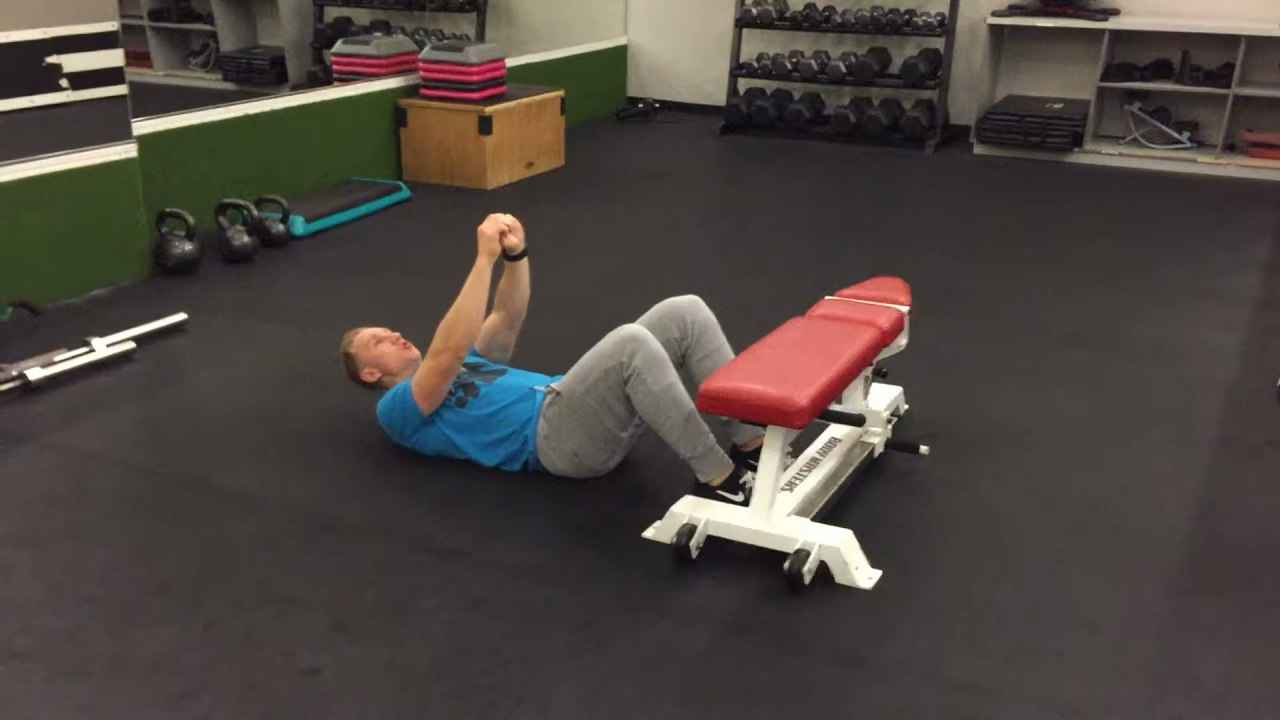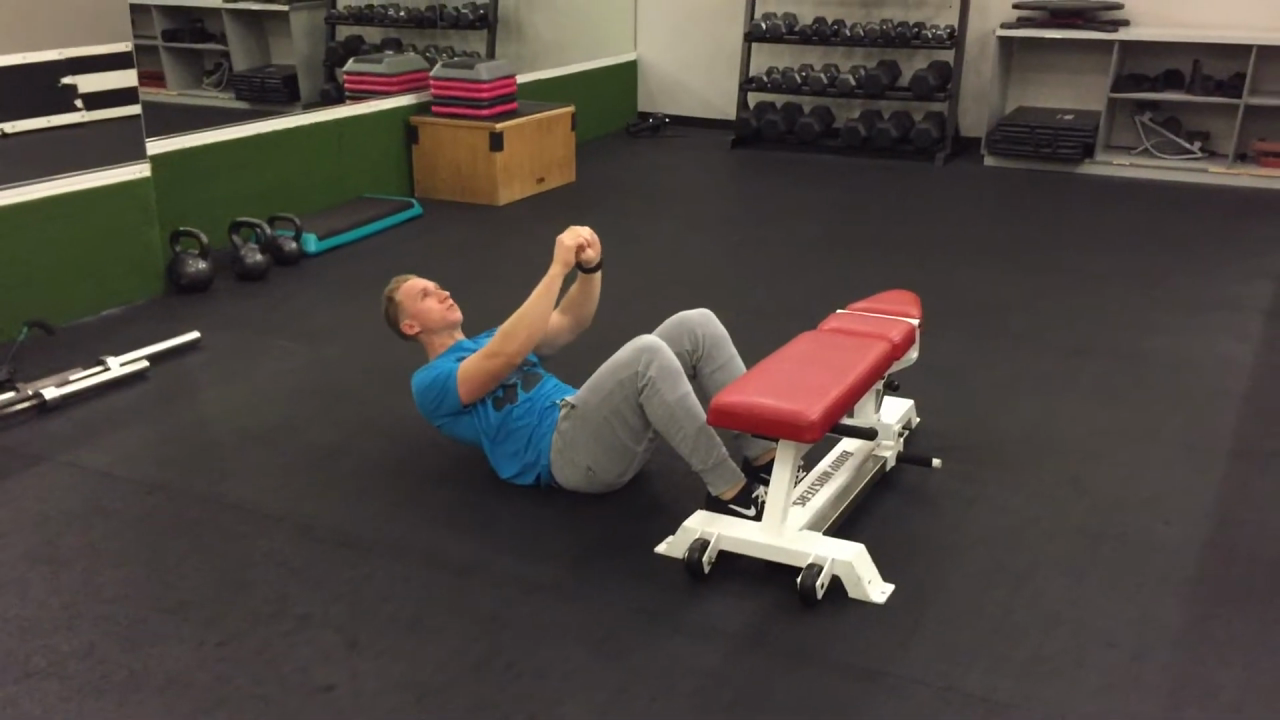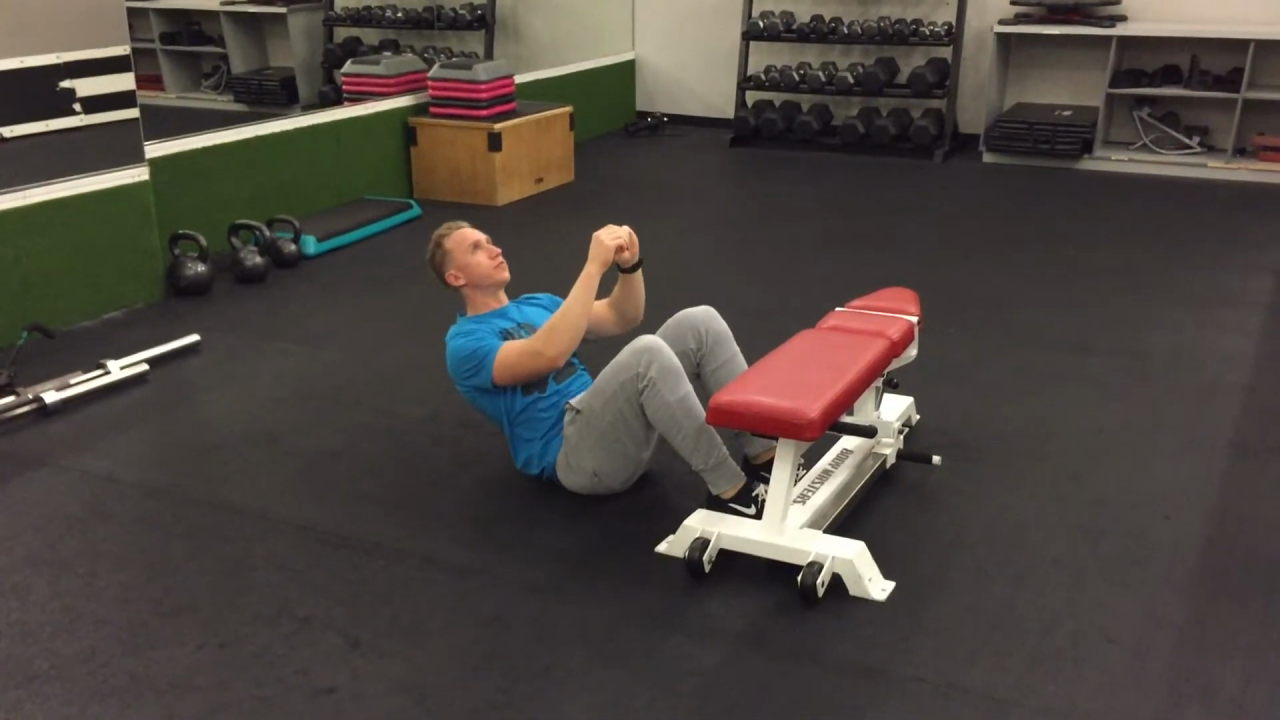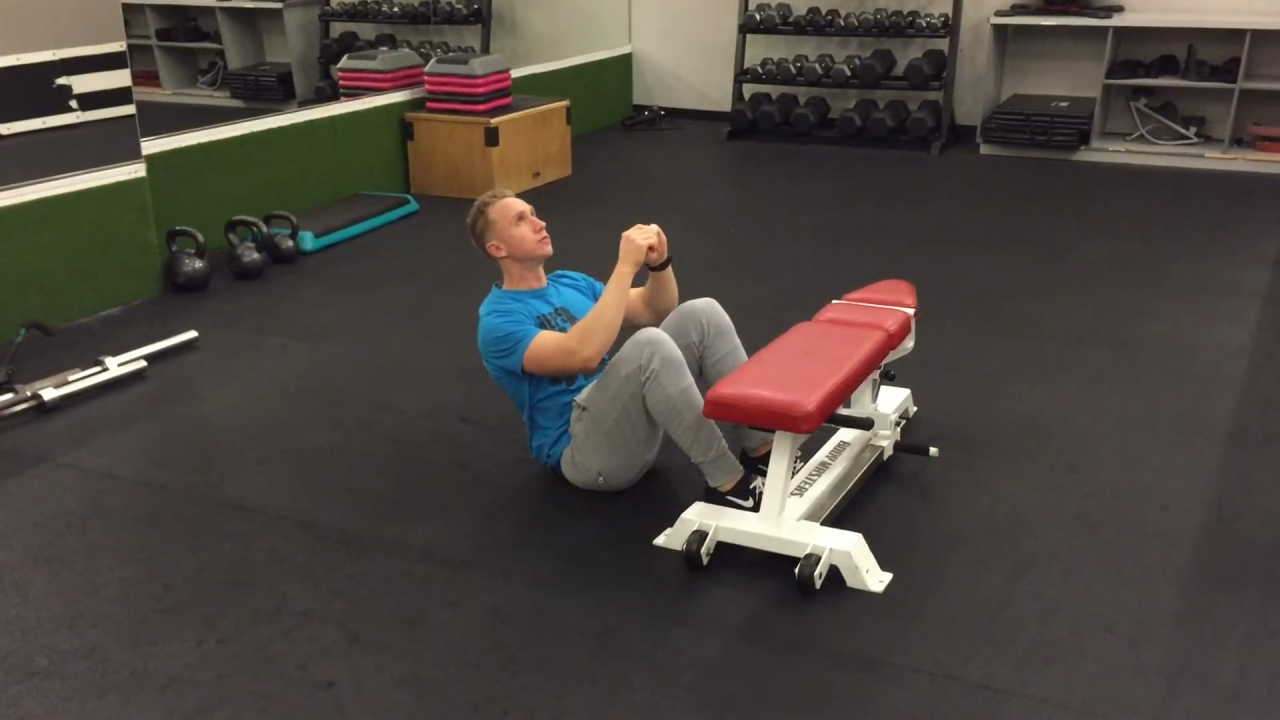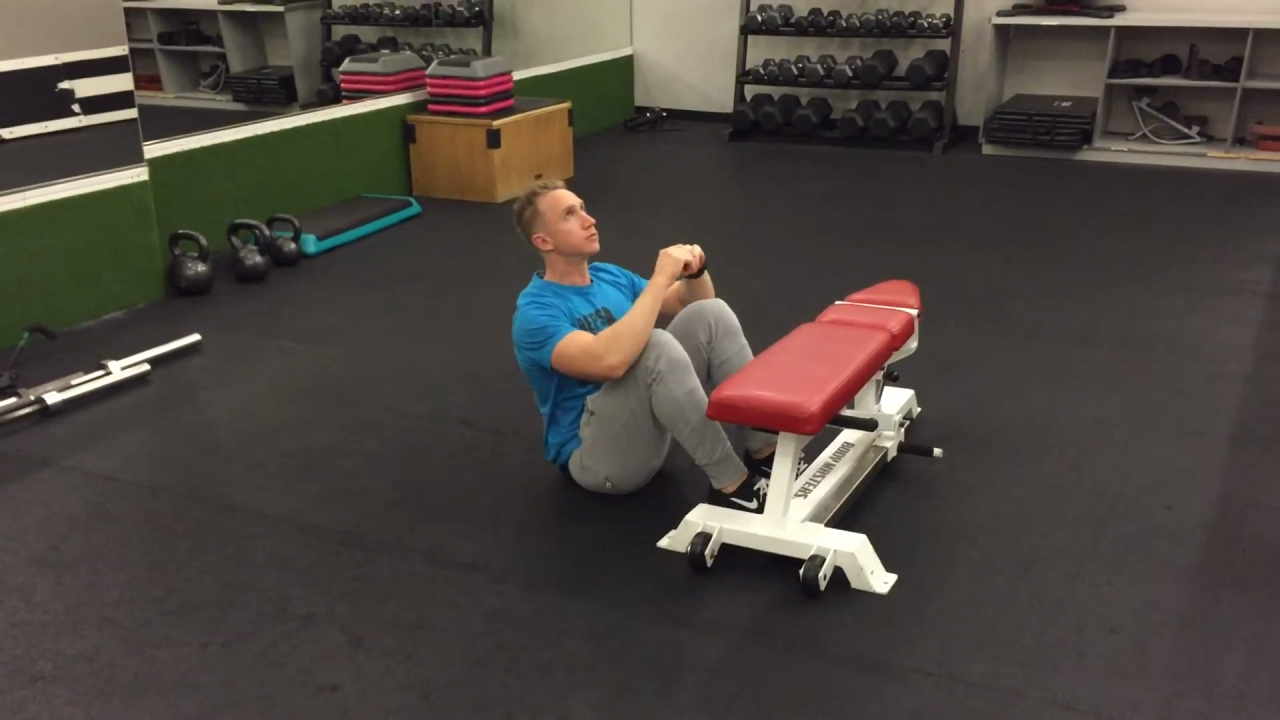
dt=1s
person 1, frame 1
left shoulder: (468, 366)
right shoulder: (400, 411)
left elbow: (506, 322)
right elbow: (447, 351)
left wrist: (514, 254)
right wrist: (484, 258)
left hip: (573, 406)
right hip: (553, 437)
left knee: (685, 313)
right knee: (633, 342)
left ankle: (751, 445)
right ankle: (718, 479)
person 1, frame 2
left shoulder: (487, 342)
right shoulder: (431, 384)
left elbow: (571, 323)
right elbow: (508, 355)
left wrist: (590, 266)
right wrist: (558, 267)
left hip: (594, 427)
right hip: (567, 453)
left knee: (696, 326)
right knee: (647, 354)
left ankle: (762, 458)
right ankle: (730, 492)
person 1, frame 3
left shoulder: (534, 305)
right shoulder: (466, 343)
left elbow: (623, 317)
right elbow: (548, 354)
left wrist: (629, 264)
right wrist: (594, 267)
left hip: (610, 422)
right hip: (573, 454)
left knee: (699, 322)
right knee: (647, 352)
left ankle: (763, 458)
right ankle: (731, 491)
person 1, frame 4
left shoulder: (570, 283)
right shoulder: (500, 320)
left elbow: (657, 311)
right elbow: (583, 354)
left wrist: (658, 263)
right wrist: (626, 266)
left hip: (626, 411)
right hip: (582, 449)
left knee: (702, 314)
right knee: (650, 344)
left ankle: (761, 451)
right ankle: (728, 484)
person 1, frame 5
left shoulder: (608, 276)
right shoulder: (536, 313)
left elbow: (694, 303)
right elbow: (608, 362)
left wrist: (694, 270)
right wrist: (660, 279)
left hip: (643, 422)
right hip: (593, 452)
left knee: (712, 315)
right knee: (658, 346)
left ankle: (765, 453)
right ankle: (732, 484)
